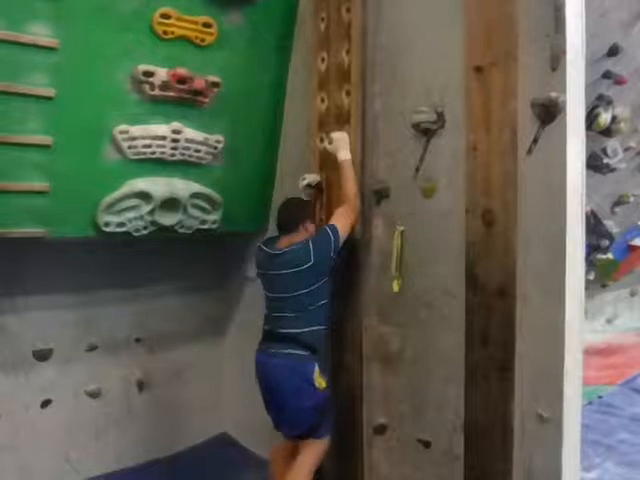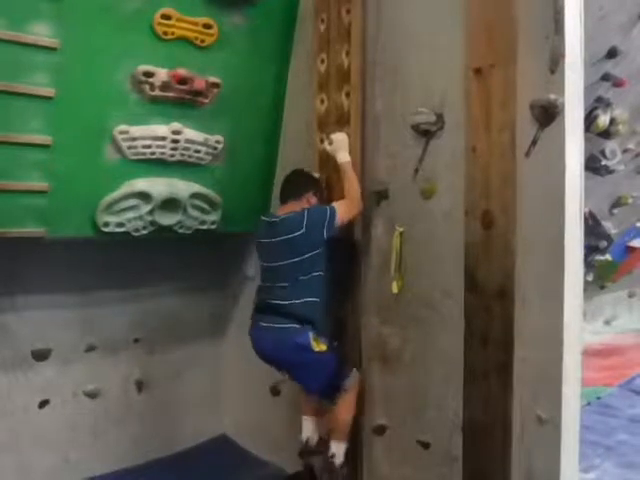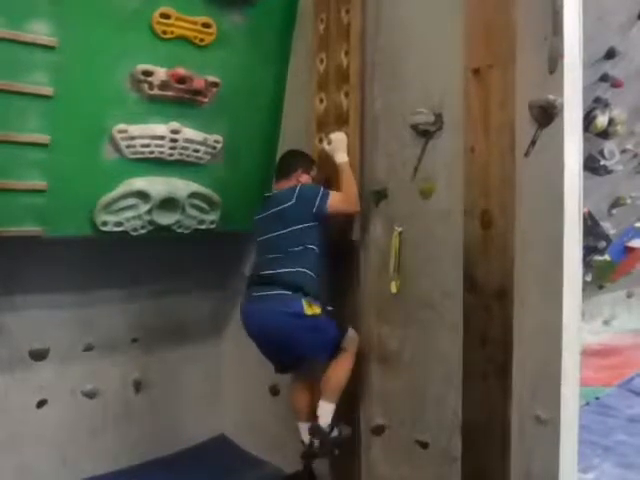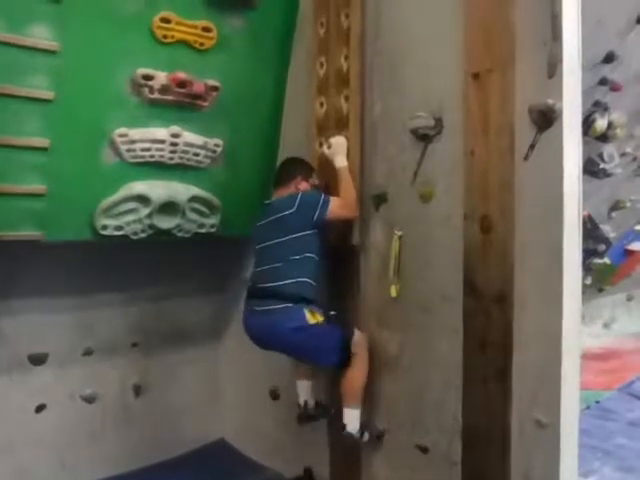
dt=0.4s
person 1, frame 1
left shoulder: (264, 253)
right shoulder: (315, 253)
left elbow: (287, 234)
right elbow: (350, 208)
left wrist: (305, 197)
right wrist: (343, 155)
left hip: (267, 358)
right hip: (299, 363)
left knee: (289, 438)
right knee: (314, 445)
person 1, frame 2
left shoulder: (265, 226)
right shoulder: (309, 221)
right elbow: (354, 204)
left wrist: (311, 179)
right wrist: (342, 156)
left hip: (261, 331)
right hip: (294, 335)
left knee: (317, 378)
right knee: (348, 385)
left ankle: (309, 439)
person 1, frame 3
left shoulder: (265, 207)
right shoulder: (302, 195)
right elbow: (351, 203)
right wrist: (340, 156)
left hip: (253, 308)
right hip: (285, 305)
left knee: (304, 370)
right knee: (349, 343)
left ankle: (310, 438)
right ankle: (323, 425)
person 1, frame 4
left shoulder: (265, 214)
right shoulder: (302, 203)
right elbow: (350, 209)
right wrist: (340, 160)
left hip: (254, 319)
right hip: (287, 317)
left knee: (311, 337)
right knee: (357, 345)
left ankle: (307, 405)
right ankle: (353, 426)
